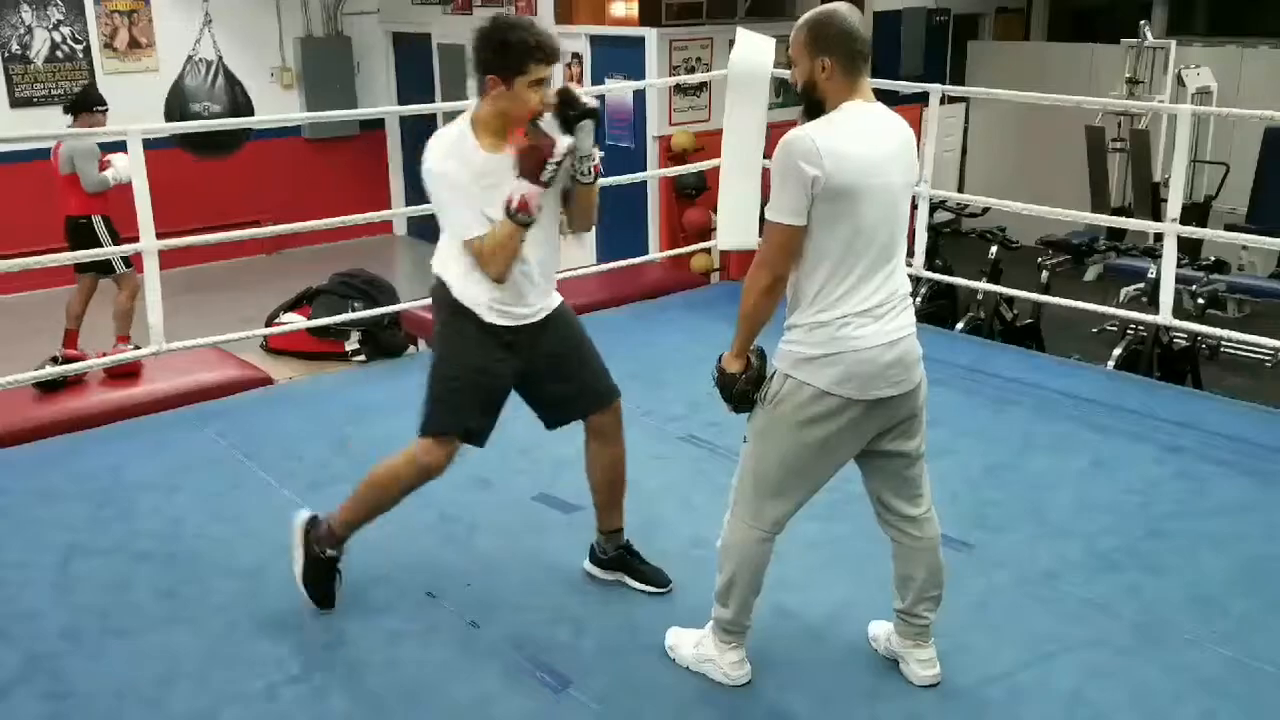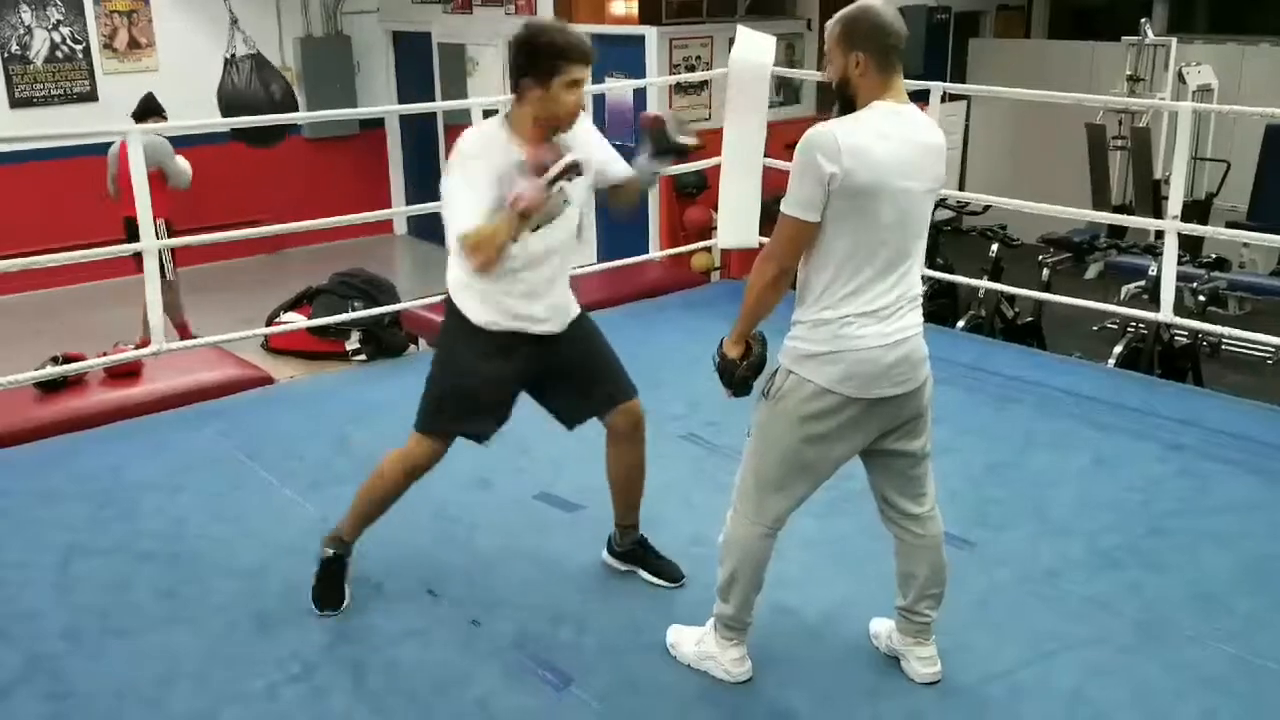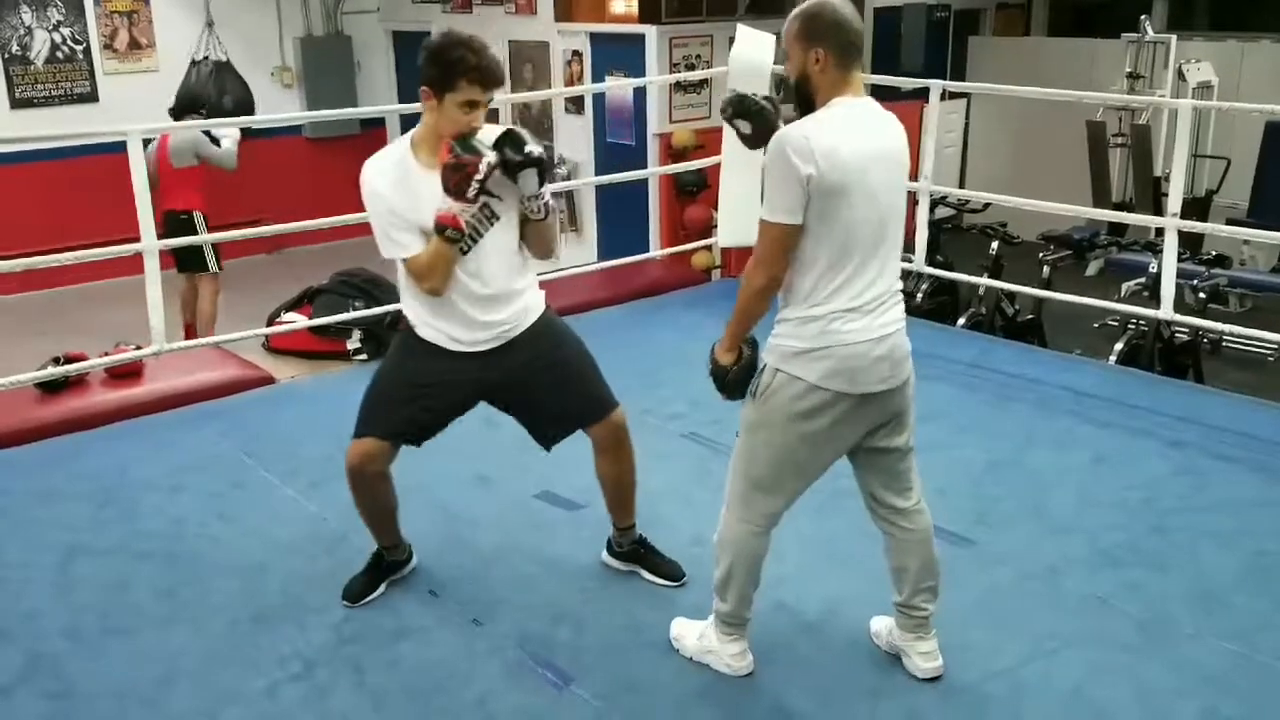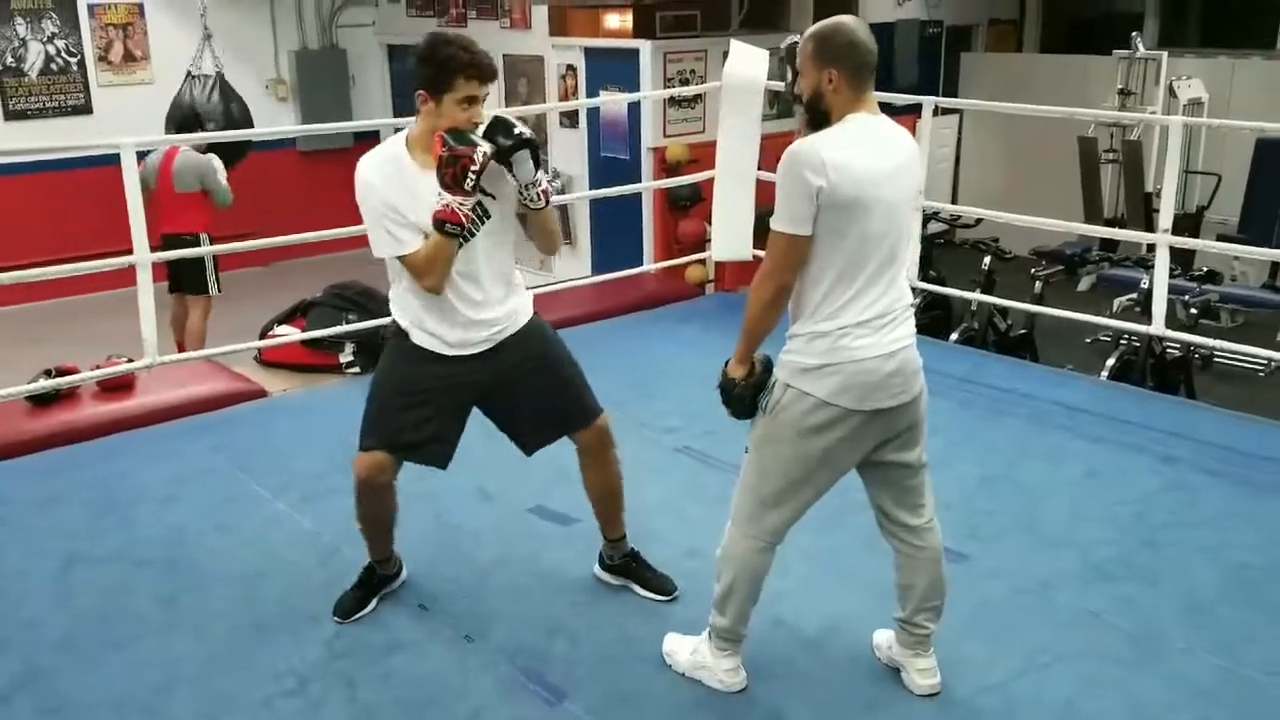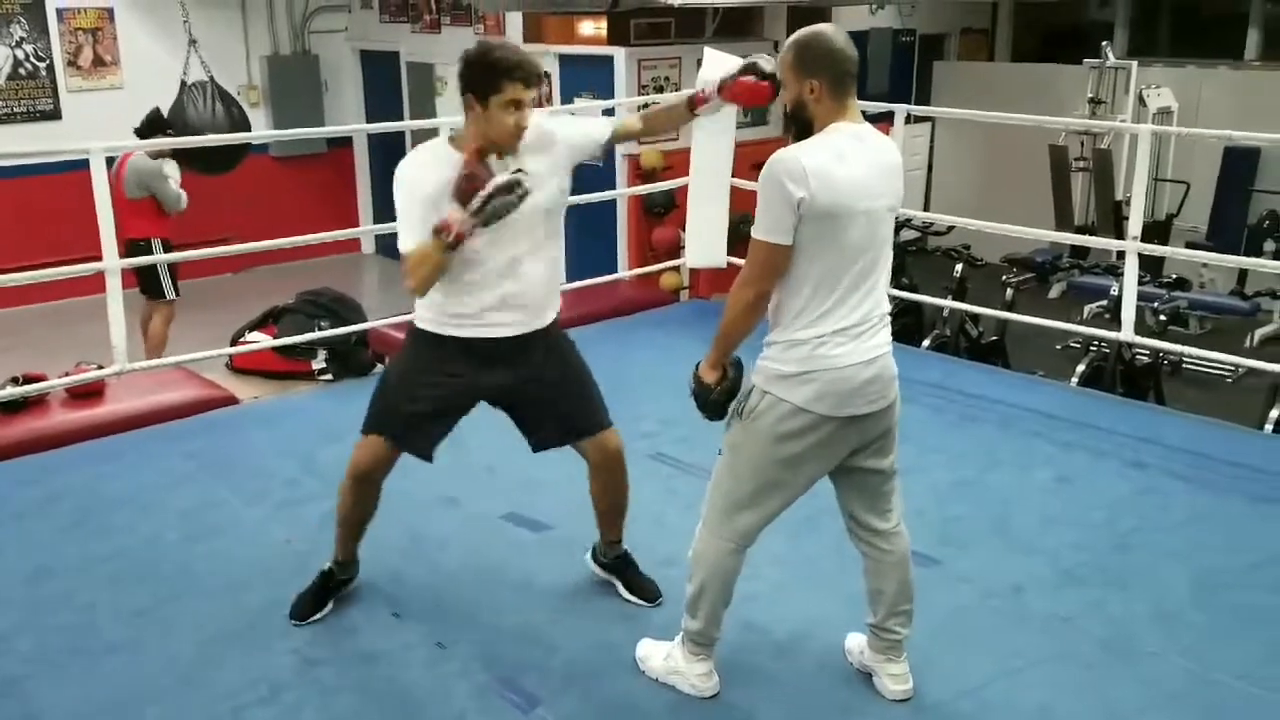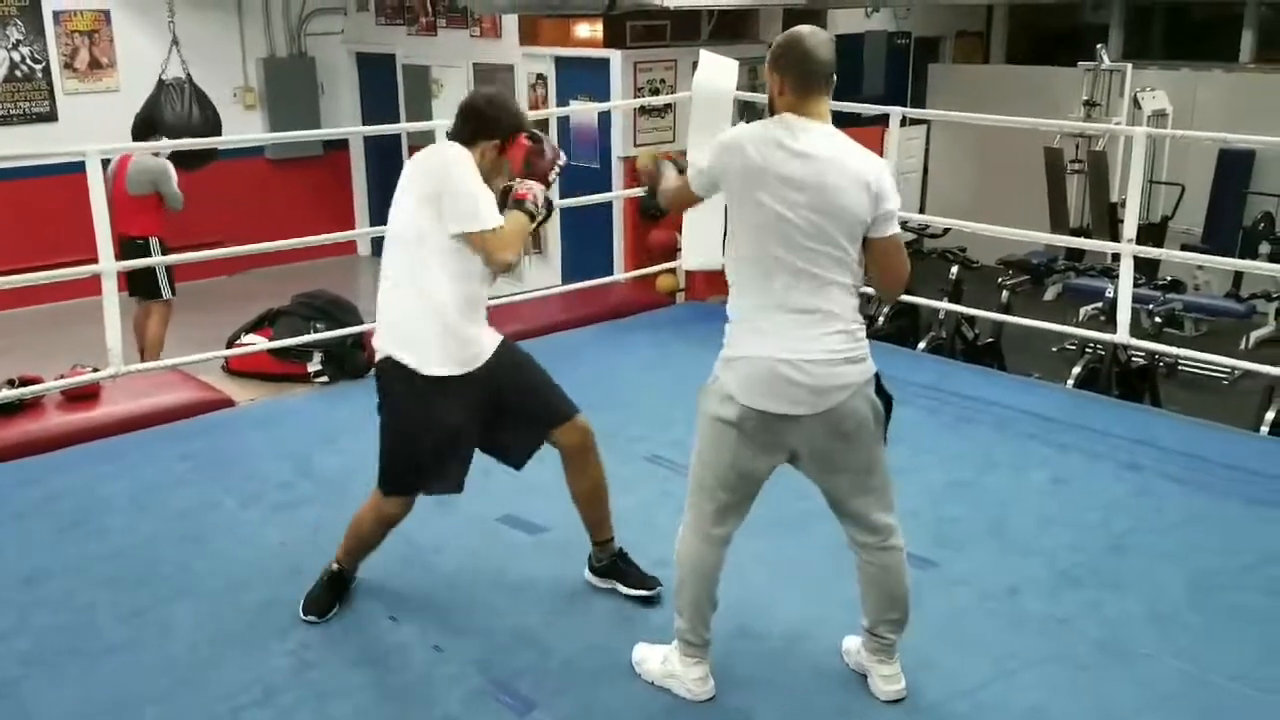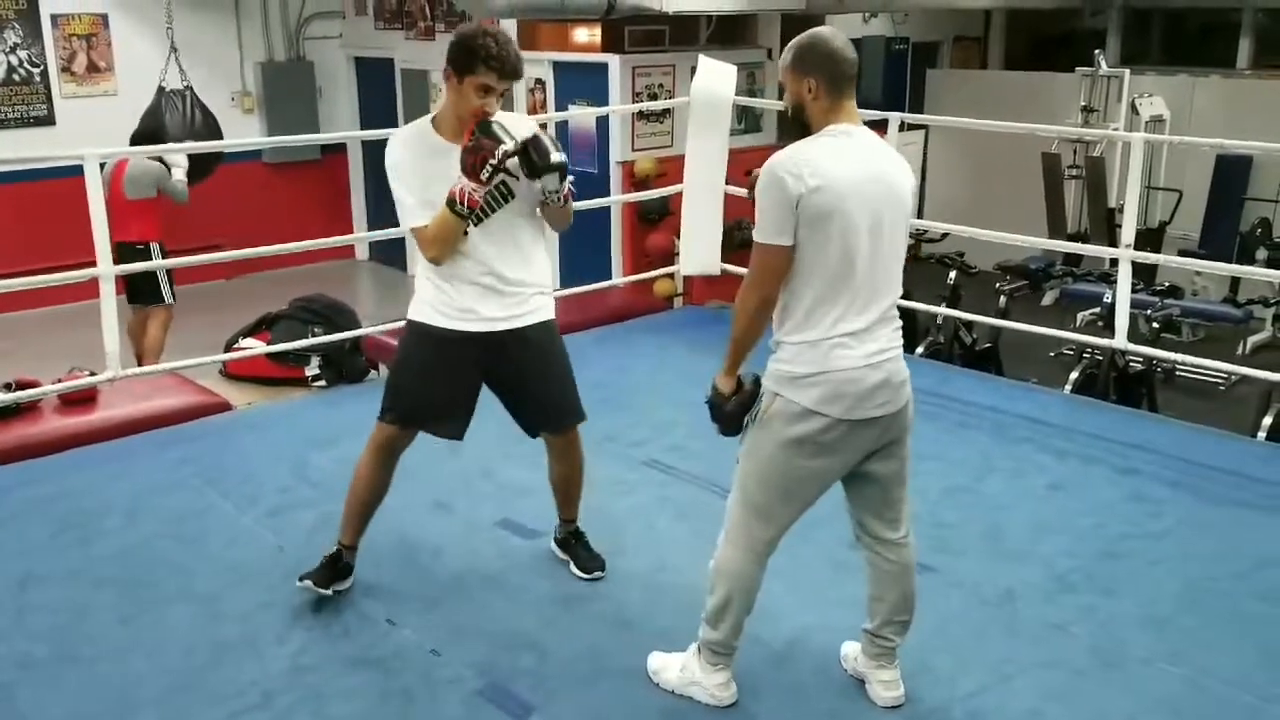
dt=0.7s
person 1, frame 1
left shoulder: (804, 145)
right shoulder: (900, 133)
left elbow: (770, 272)
left wrist: (738, 352)
left hip: (823, 369)
right hip: (898, 359)
left knee: (754, 511)
right knee: (909, 508)
left ankle: (725, 647)
right ankle: (916, 644)
person 1, frame 2
left shoulder: (829, 143)
right shoulder: (931, 138)
left elbow: (779, 262)
left wrist: (738, 338)
left hip: (827, 367)
right hip: (905, 360)
left knee: (756, 507)
right knee: (913, 506)
left ankle: (726, 643)
right ankle: (917, 641)
person 1, frame 3
left shoulder: (798, 142)
right shoulder: (891, 129)
left elbow: (769, 267)
left wrist: (732, 341)
left hip: (814, 364)
right hip: (888, 354)
left knee: (750, 505)
right knee: (900, 500)
left ankle: (727, 639)
right ankle: (917, 637)
person 1, frame 4
left shoulder: (809, 157)
right shoulder: (903, 144)
left elbow: (777, 278)
left wrist: (743, 358)
right wrist: (812, 116)
left hip: (825, 379)
right hip: (899, 370)
left knee: (755, 521)
right knee: (912, 518)
left ankle: (722, 653)
right ankle: (917, 653)
person 1, frame 5
left shoulder: (792, 167)
right shoulder: (886, 153)
left elbow: (755, 287)
left wrist: (716, 360)
right wrist: (796, 124)
left hip: (800, 387)
right hip: (874, 379)
left knee: (725, 524)
right knee: (880, 523)
left ankle: (694, 659)
right ankle: (889, 658)
person 1, frame 6
left shoulder: (742, 145)
right shoulder: (868, 169)
left elbow: (674, 197)
right elbow: (894, 282)
left wrist: (659, 171)
left hip: (750, 381)
right hip: (838, 383)
left knee: (706, 525)
right knee: (875, 528)
left ankle: (690, 662)
right ankle: (883, 660)
person 1, frame 7
left shoulder: (791, 167)
right shoulder: (894, 165)
left elbow: (761, 289)
left wrist: (729, 371)
left hip: (811, 392)
right hip: (887, 384)
left knee: (748, 534)
right knee: (888, 532)
left ankle: (711, 668)
right ankle: (881, 665)
person 2, frame 1
left shoulder: (544, 129)
right shoulder: (447, 153)
left elbow: (580, 221)
right elbow: (492, 263)
left wrist: (583, 150)
right wrist: (531, 187)
left hip: (538, 308)
right hip: (475, 315)
left knee: (606, 416)
right knee: (435, 452)
left ankle: (610, 548)
right ankle: (323, 538)
person 2, frame 2
left shoulder: (578, 133)
right shoulder: (476, 149)
left elbow: (623, 197)
right elbow: (482, 258)
left wrist: (653, 165)
right wrist: (533, 191)
left hip: (553, 318)
right hip: (480, 324)
left knee: (628, 419)
right knee: (424, 449)
left ankle: (626, 542)
right ankle: (336, 550)
person 2, frame 3
left shoulder: (497, 147)
right shoulder: (383, 174)
left elbow: (544, 250)
right elbow: (431, 281)
left wrist: (532, 188)
right wrist: (458, 206)
left hip: (523, 326)
right hip: (438, 342)
left knee: (610, 426)
right knee: (364, 458)
left ankle: (626, 544)
right ankle: (393, 554)
person 2, frame 4
left shoulder: (494, 145)
right shoulder: (379, 172)
left elbow: (550, 244)
right elbow: (429, 277)
left wrist: (529, 174)
right wrist: (454, 199)
left hip: (511, 330)
right hip: (429, 346)
left knee: (594, 433)
right knee: (371, 468)
left ankle: (617, 555)
right ankle: (382, 568)
person 2, frame 5
left shoulder: (551, 133)
right shoulder: (420, 170)
left elbow: (644, 125)
right elbow: (419, 279)
left wrist: (714, 93)
right wrist: (465, 215)
left hip: (532, 335)
right hip: (445, 337)
left knee: (606, 447)
right knee: (370, 458)
left ankle: (611, 554)
right ankle: (341, 567)
person 2, frame 6
left shoulder: (452, 174)
right shoulder: (446, 159)
right elbow: (503, 254)
left wrist: (523, 200)
right wrist: (530, 195)
left hip: (476, 350)
right hip: (419, 362)
left knee: (576, 435)
right knee: (393, 503)
left ankle: (605, 558)
right ankle: (340, 571)
person 2, frame 7
left shoulder: (522, 135)
right shoulder: (408, 145)
left elbow: (561, 224)
right elbow: (435, 248)
left wrist: (553, 181)
right wrist: (468, 185)
left hip: (525, 316)
right hip: (442, 321)
left knee: (563, 432)
right knee: (388, 438)
left ankle: (568, 533)
right ankle: (343, 555)
person 3, frame 1
left shoulder: (63, 142)
right shoulder: (82, 144)
right elbow: (93, 184)
left wrist: (104, 166)
right wrist: (117, 173)
left hip: (75, 222)
right hip: (91, 222)
left knee: (85, 285)
right knee: (129, 284)
left ankle: (69, 348)
right ankle: (123, 345)
person 3, frame 2
left shoulder: (116, 148)
right shoulder: (157, 143)
left elbow: (113, 191)
right elbow: (182, 183)
right wrist: (183, 170)
left hip: (131, 223)
right hip: (153, 223)
left knee: (168, 281)
right knee: (161, 286)
left ankle: (184, 335)
right ankle: (145, 344)
person 3, frame 3
left shoulder: (157, 143)
right shoulder: (193, 137)
left elbow: (154, 181)
right elbow: (228, 163)
right wrist: (229, 140)
left hip: (170, 218)
right hip: (190, 216)
left knee: (192, 278)
right knee: (208, 284)
left ankle: (191, 336)
person 3, frame 4
left shoulder: (153, 160)
right shoulder: (199, 162)
left elbow: (140, 187)
right elbow: (225, 200)
right wrist: (220, 177)
left hip: (168, 239)
right hip: (194, 238)
left knee: (180, 299)
right knee: (199, 306)
left ankle: (183, 354)
person 3, frame 5
left shoulder: (124, 162)
right shoulder: (149, 168)
right elbow: (174, 205)
right wrist: (172, 180)
left hip: (134, 243)
right hip: (152, 244)
left knee: (152, 305)
right knee: (164, 310)
left ankle: (152, 360)
person 3, frame 6
left shoulder: (116, 163)
right shoulder: (155, 165)
right elbow: (176, 204)
right wrist: (170, 179)
left hip: (127, 241)
right hip: (147, 242)
left knee: (144, 304)
right knee: (160, 308)
left ankle: (146, 362)
person 3, frame 7
left shoulder: (110, 169)
right shoulder: (153, 168)
right elbow: (181, 197)
right wrist: (179, 168)
left hip: (122, 248)
right hip: (145, 248)
left knee: (139, 311)
right knee: (161, 314)
left ankle: (143, 366)
